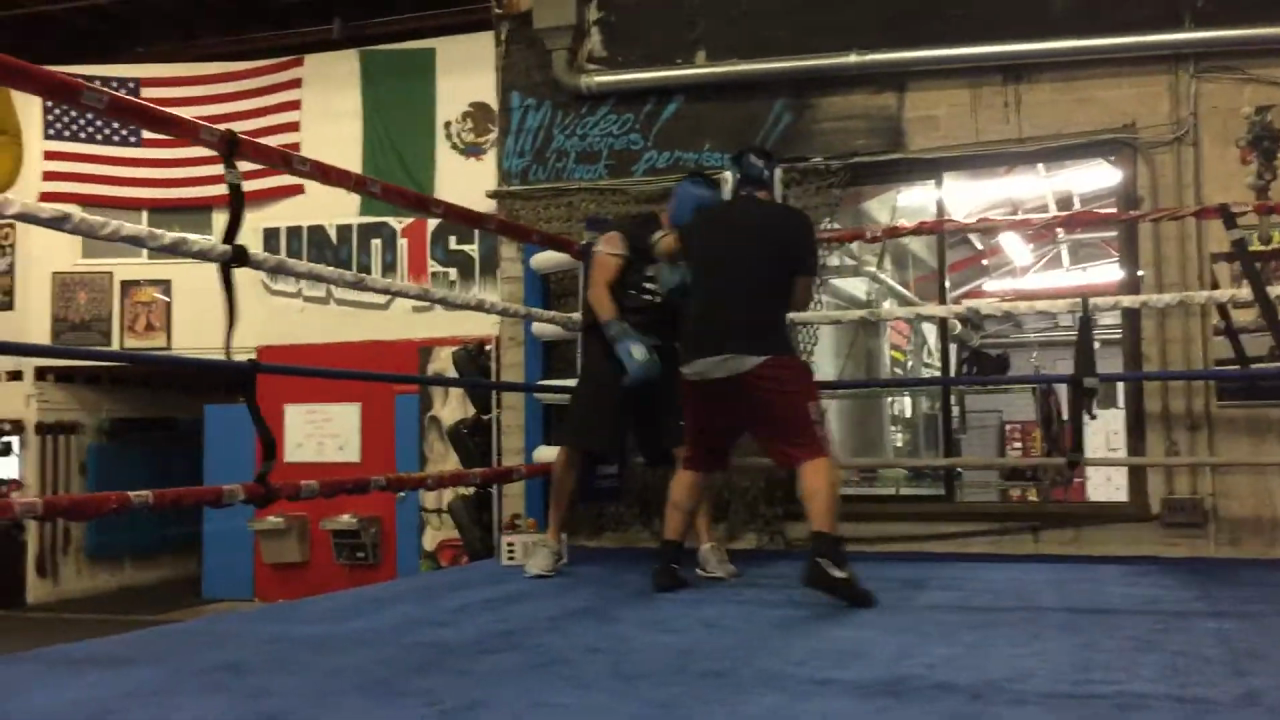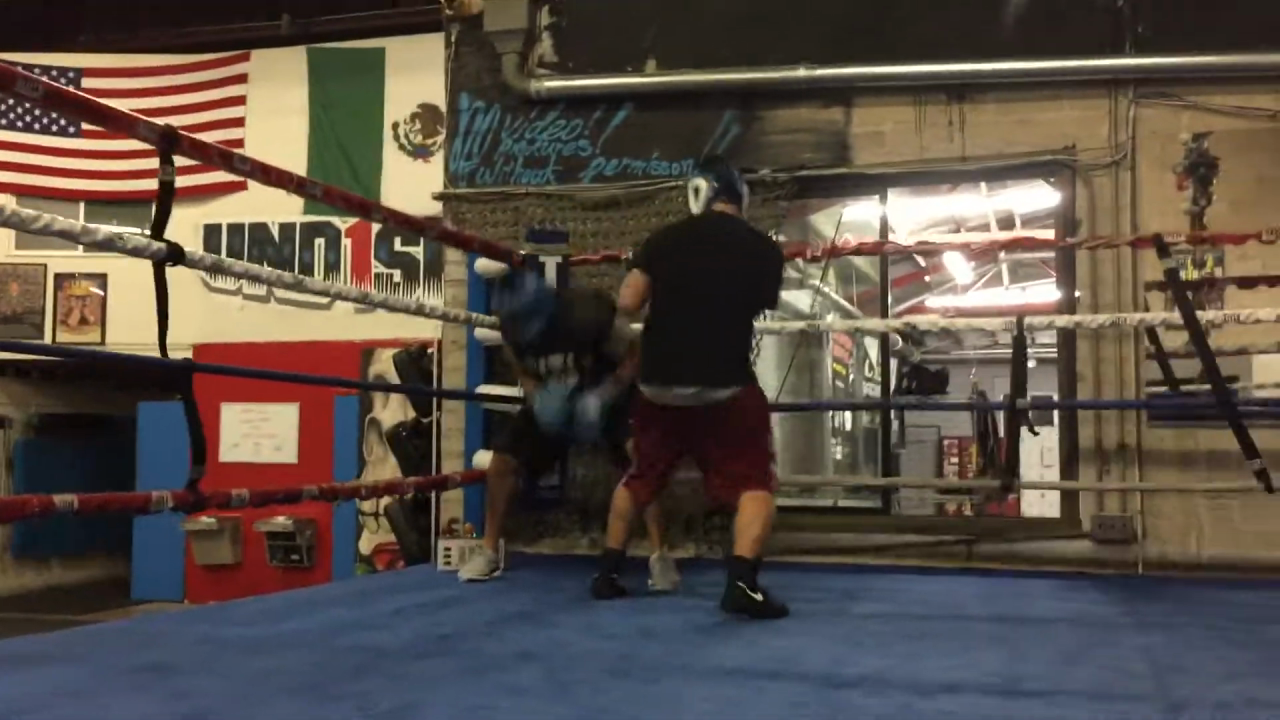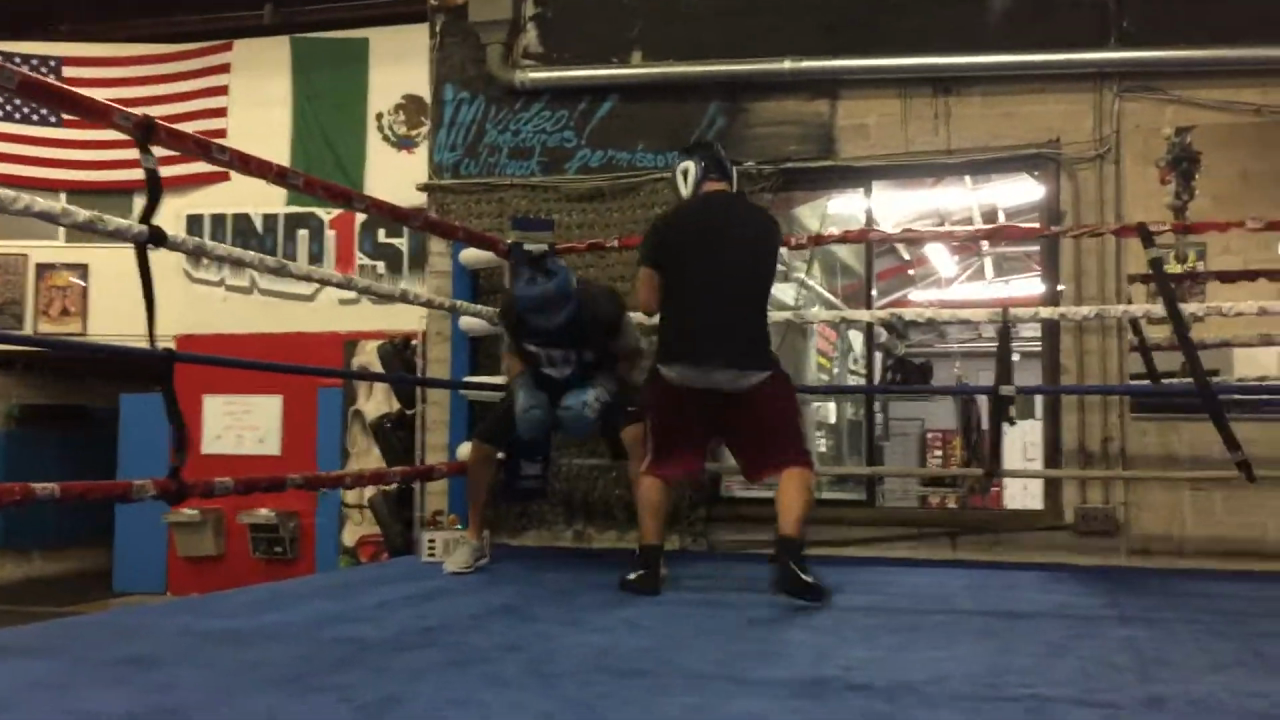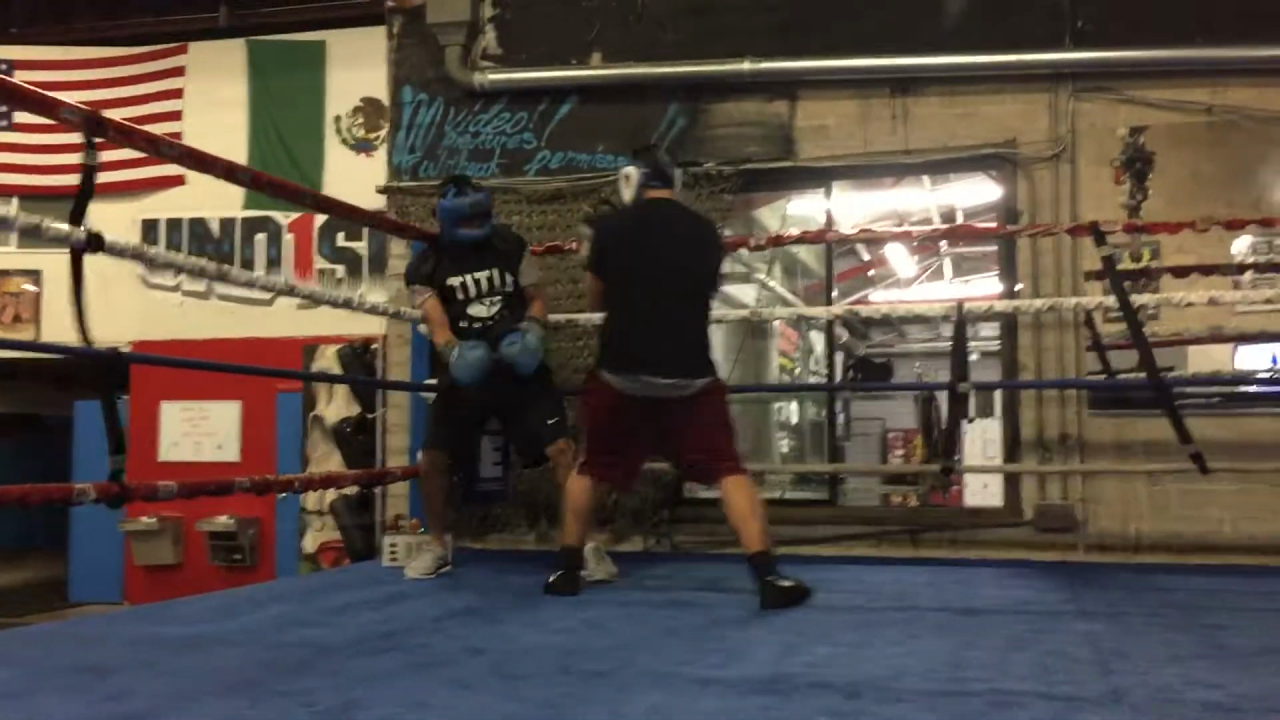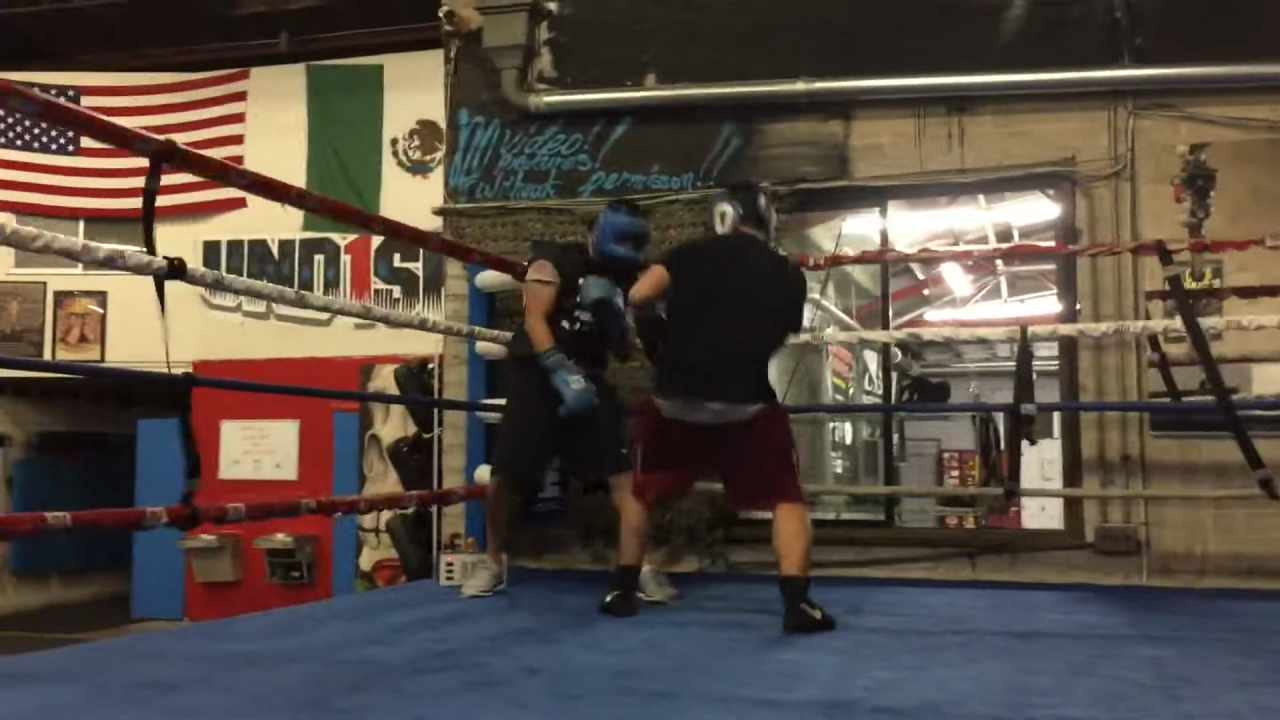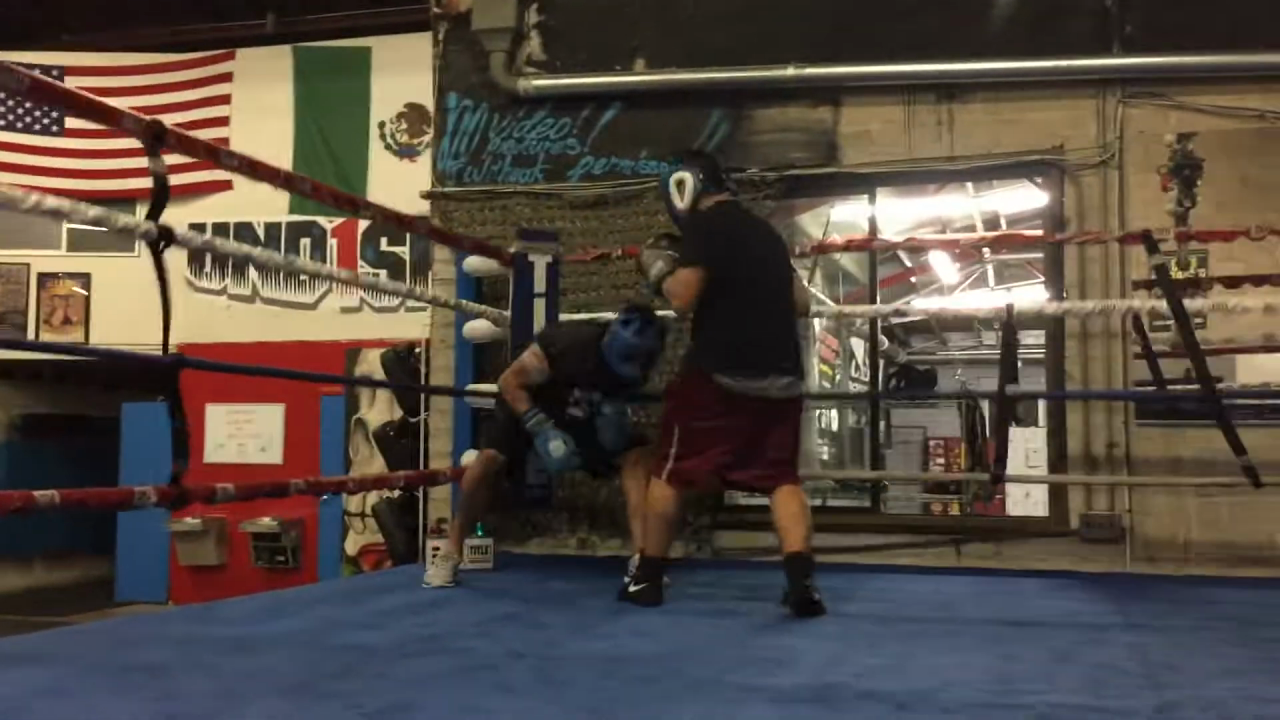
dt=0.4s
person 1, frame 1
left shoulder: (703, 222)
right shoulder: (792, 222)
left elbow: (662, 249)
right elbow: (800, 300)
left hip: (701, 361)
right hip: (761, 357)
left knee: (693, 464)
right knee: (813, 454)
left ankle: (668, 563)
right ankle: (825, 558)
person 1, frame 2
left shoulder: (666, 239)
right shoulder: (764, 249)
left elbow: (628, 303)
left hip: (659, 384)
right hip: (727, 387)
left knee: (639, 481)
right knee: (755, 486)
left ankle: (607, 572)
right ankle: (742, 581)
person 1, frame 3
left shoulder: (669, 225)
right shoulder: (765, 224)
left elbow: (647, 303)
left hip: (680, 368)
right hip: (749, 369)
left knee: (658, 465)
right knee: (792, 461)
left ankle: (647, 566)
right ankle: (789, 559)
person 1, frame 4
left shoulder: (614, 227)
right shoulder: (706, 232)
left elbow: (595, 297)
left hip: (621, 374)
right hip: (689, 376)
left knee: (588, 468)
right knee: (729, 472)
left ankle: (566, 569)
right ankle: (769, 576)
person 1, frame 5
left shoulder: (694, 253)
right shoulder: (789, 276)
left elbow: (639, 295)
left hip: (676, 398)
right hip: (747, 402)
left knee: (643, 491)
right knee: (786, 498)
left ankle: (622, 590)
right ankle: (798, 601)
person 1, frame 6
left shoulder: (704, 226)
right shoulder: (765, 231)
left elbow: (682, 299)
right elbow: (800, 303)
left wrist: (658, 267)
left hip: (719, 374)
right hip: (781, 377)
left knee: (670, 474)
right knee: (782, 479)
left ankle: (647, 578)
right ankle: (800, 577)
person 2, frame 1
right shoulder: (627, 232)
right elbow: (597, 289)
left wrist: (682, 288)
right wrist: (622, 339)
left hip: (659, 354)
right hip: (610, 348)
left knee: (686, 449)
right knee: (575, 447)
left ankle: (708, 546)
right ankle: (551, 542)
person 2, frame 2
left shoulder: (592, 314)
right shoulder: (514, 328)
left elbow: (630, 359)
right elbow: (525, 374)
left wrist: (601, 396)
right wrist: (539, 397)
left hip: (605, 395)
right hip: (553, 402)
right knee: (504, 456)
left ankle: (659, 554)
right ankle: (489, 552)
person 2, frame 3
left shoulder: (603, 307)
right shoulder: (514, 310)
left elbow: (630, 358)
right elbow: (514, 354)
left wrist: (599, 393)
right wrist: (522, 390)
left hip: (602, 381)
right hip: (542, 383)
left knee: (636, 437)
right knee: (482, 447)
right ankle: (474, 540)
person 2, frame 4
left shoulder: (510, 246)
right shoulder: (425, 267)
left elbow: (536, 300)
right elbow: (438, 328)
left wrist: (531, 334)
right wrist: (455, 354)
left hip: (518, 365)
right hip: (469, 368)
left knee: (559, 447)
right knee: (433, 459)
left ankle: (587, 545)
right ankle: (437, 546)
person 2, frame 5
left shoulder: (624, 280)
right shoulder: (555, 260)
left elbow: (623, 350)
right elbow: (534, 320)
left wrist: (613, 313)
right wrist: (560, 370)
left hip: (588, 380)
right hip: (537, 377)
left knee: (622, 473)
right knee: (506, 476)
left ankle: (642, 567)
right ankle: (493, 563)
person 2, frame 6
left shoulder: (630, 365)
right shoulder: (565, 343)
right elbow: (509, 383)
left wrist: (614, 414)
right wrist: (544, 431)
left hip: (582, 416)
right hip: (529, 406)
left knee: (636, 455)
right knee: (490, 458)
left ankle: (641, 558)
right ankle: (451, 553)
